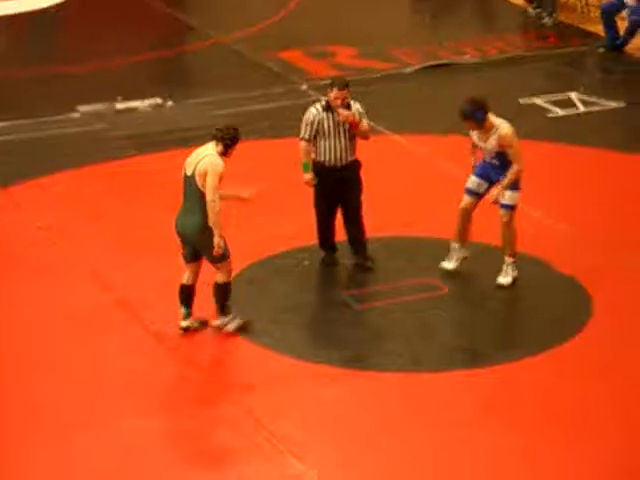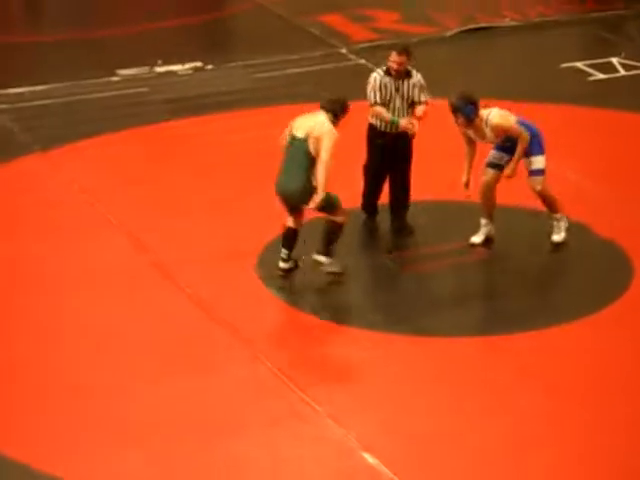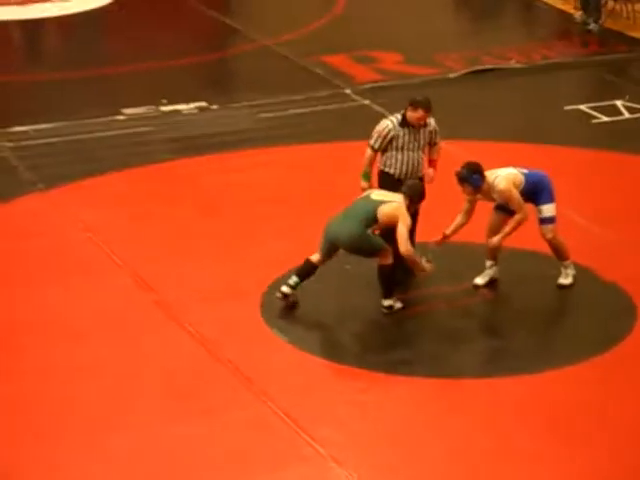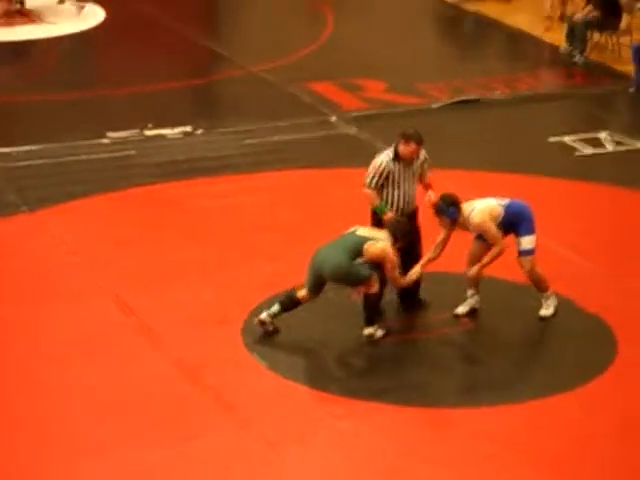
dt=0.5s
person 1, frame 1
left shoulder: (355, 108)
right shoulder: (315, 113)
left elbow: (366, 135)
right elbow: (305, 142)
left wrist: (352, 121)
right wrist: (307, 169)
left hip: (349, 168)
right hip: (324, 170)
left knee: (354, 211)
right knee: (325, 213)
left ankle: (360, 253)
right ankle: (328, 251)
person 1, frame 2
left shoulder: (416, 79)
right shoulder: (377, 77)
left elbow: (422, 104)
right elbow: (375, 108)
left wrist: (415, 119)
right wrist: (397, 121)
left hip: (403, 136)
right hip: (380, 134)
left knee: (401, 178)
right knee: (374, 175)
left ankle: (399, 219)
right ankle: (369, 214)
person 1, frame 3
left shoulder: (430, 125)
right shoulder: (389, 125)
left elbow: (434, 144)
right elbow: (371, 151)
left wrist: (432, 167)
right wrist: (365, 177)
left hip: (415, 181)
right hip: (390, 180)
left knee: (409, 223)
left ankle: (402, 262)
person 1, frame 4
left shoulder: (420, 156)
right shoulder: (384, 161)
right elbow: (368, 188)
left wrist: (429, 188)
right wrist: (383, 211)
left hip: (409, 214)
right hip: (386, 217)
left knee: (413, 257)
left ankle: (409, 297)
person 2, frame 1
left shoulder: (195, 155)
right shoulder: (215, 162)
right elbow: (212, 201)
left wrist: (237, 195)
right wrist: (217, 234)
left hip: (182, 223)
right hip: (200, 226)
left knee: (191, 271)
right knee: (224, 269)
left ankle: (186, 319)
right ankle: (224, 318)
person 2, frame 2
left shoulder: (299, 121)
right shoulder: (329, 131)
right elbow: (324, 160)
right wrist: (320, 193)
left hip: (282, 183)
right hip: (302, 186)
left knee: (296, 218)
right knee: (338, 213)
left ankle: (285, 262)
right ankle: (324, 255)
person 2, frame 3
left shoulder: (375, 192)
right shoulder: (402, 213)
right elbow: (405, 250)
right wrist: (421, 266)
left hip: (333, 226)
right hip: (352, 234)
left knee: (321, 256)
right knee: (386, 254)
left ankle: (287, 289)
right ankle: (388, 301)
person 2, frame 4
left shoulder: (360, 229)
right shoulder: (388, 252)
right elbow: (398, 282)
right wrist: (413, 275)
left hip: (319, 257)
right hip: (336, 266)
left knee: (309, 292)
right knee: (372, 282)
left ankle: (267, 316)
right ankle: (370, 330)
person 3, frame 1
left shoulder: (504, 132)
right shoulder: (475, 127)
left elbow: (518, 165)
left wrist: (499, 189)
right wrist: (474, 157)
left hip: (507, 172)
right hip: (486, 166)
left knee: (505, 219)
right knee: (464, 208)
left ankle: (510, 267)
right ankle: (458, 251)
person 3, frame 2
left shoulder: (495, 122)
right shoulder: (464, 127)
left elbow: (525, 137)
right elbow: (470, 146)
left wrist: (513, 165)
right wrist: (466, 174)
left hip: (528, 138)
right hip: (506, 142)
left knee: (538, 187)
right knee: (486, 183)
left ankle: (559, 221)
right ankle: (486, 227)
person 3, frame 3
left shoulder: (502, 187)
right shoulder: (474, 190)
left elbow: (522, 214)
right elbow: (464, 215)
left wrist: (501, 237)
right wrist: (447, 234)
left hip: (540, 185)
right hip: (518, 188)
left knee: (549, 235)
right knee: (492, 228)
left ankle: (568, 269)
right ankle: (491, 269)
person 3, frame 4
left shoulder: (476, 219)
right shoulder: (454, 219)
left elbow: (500, 246)
right elbow: (439, 247)
left wrist: (479, 267)
left hip: (520, 216)
right hip: (499, 218)
left knee: (527, 267)
right knee: (473, 257)
left ankle: (549, 299)
right ankle: (472, 298)
